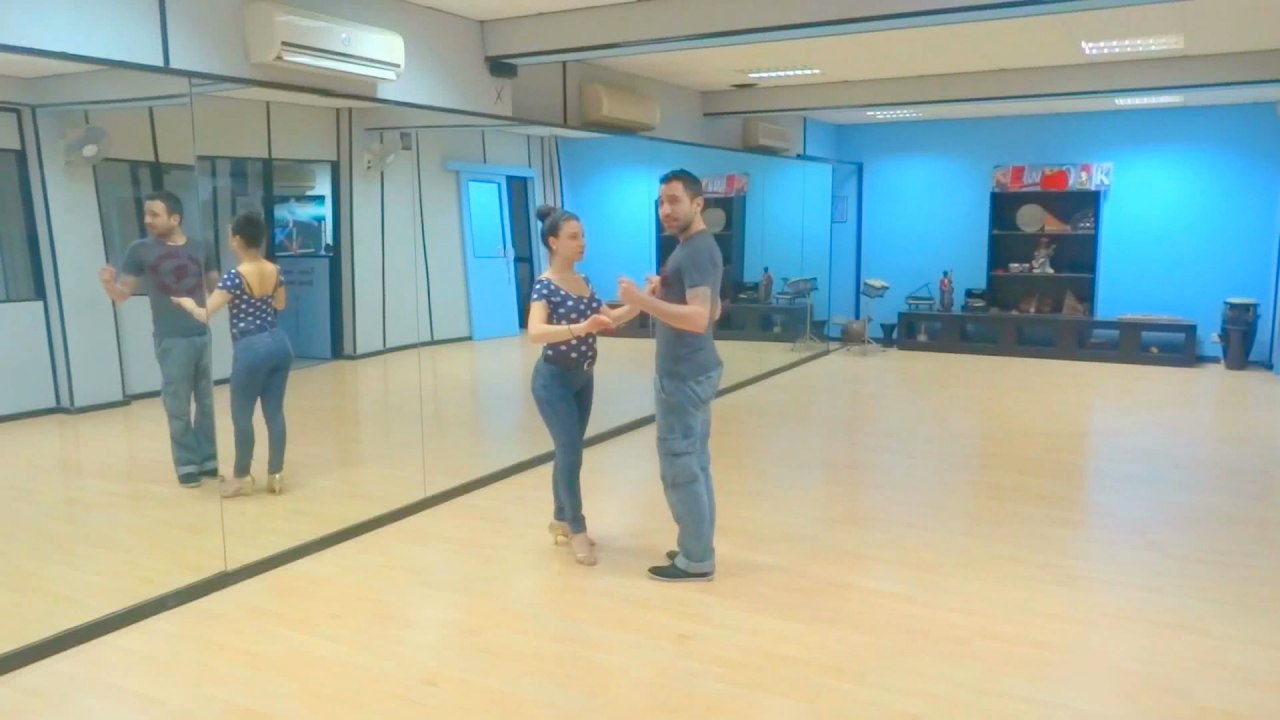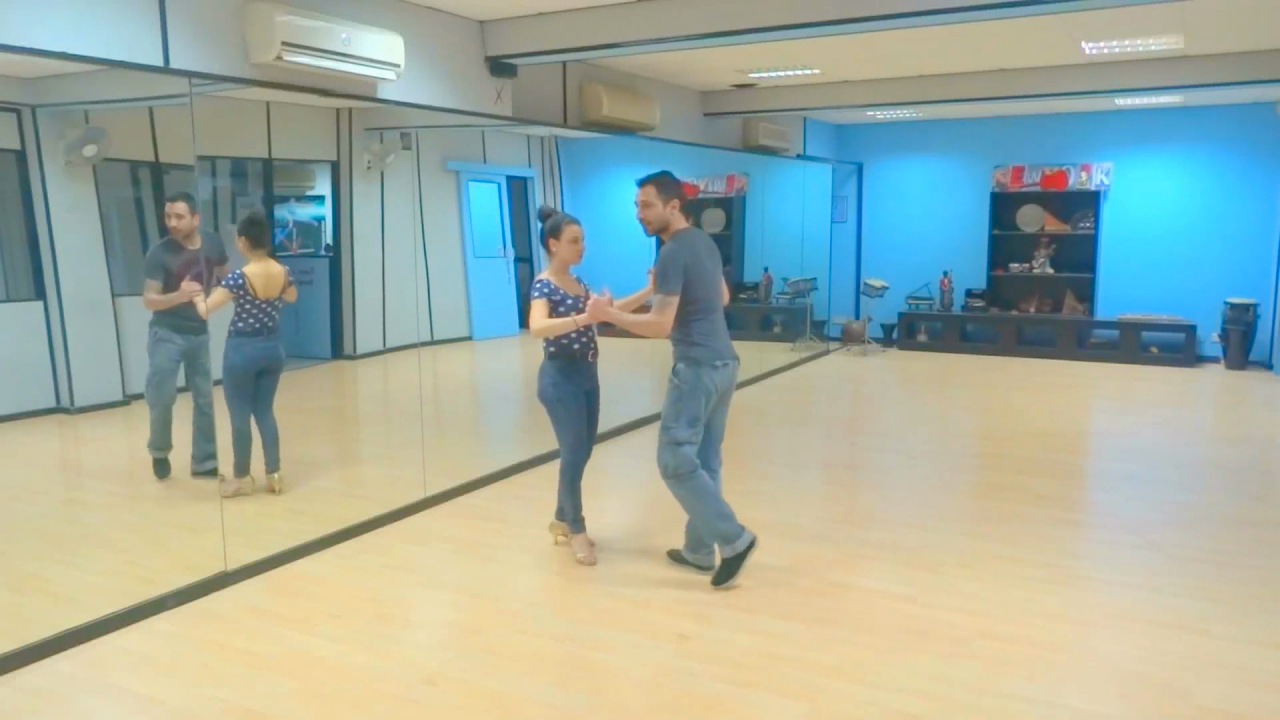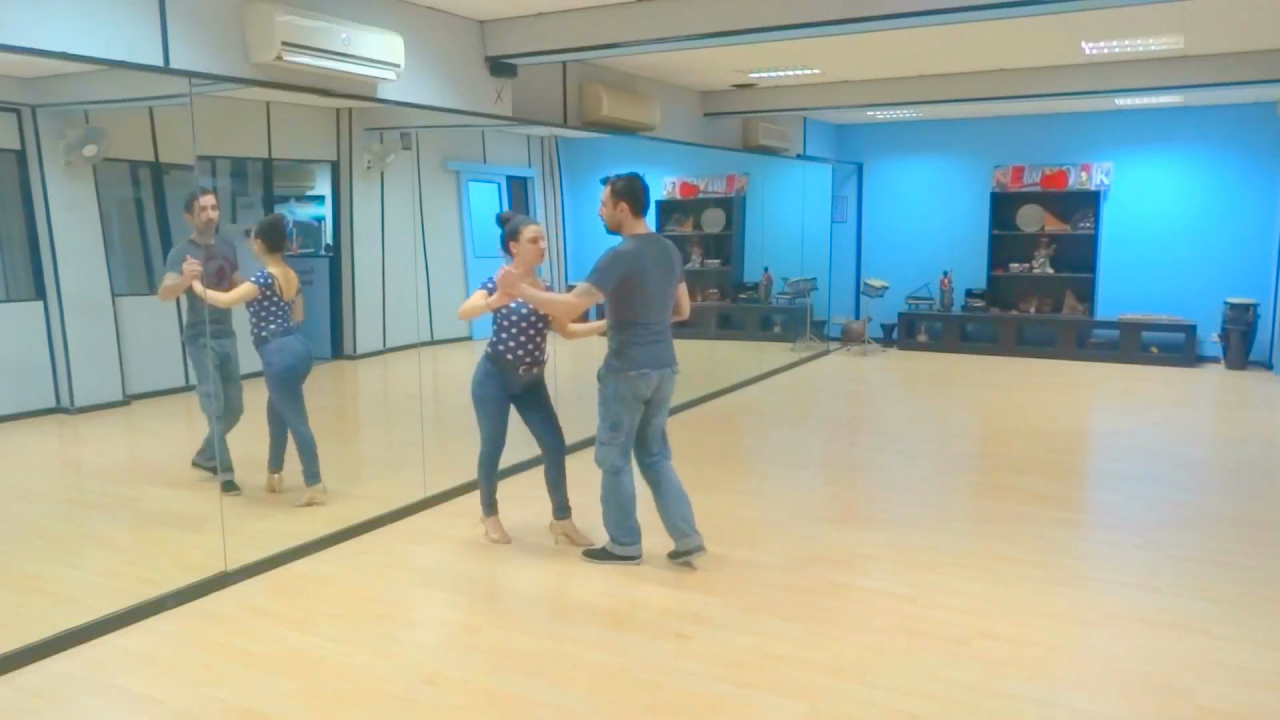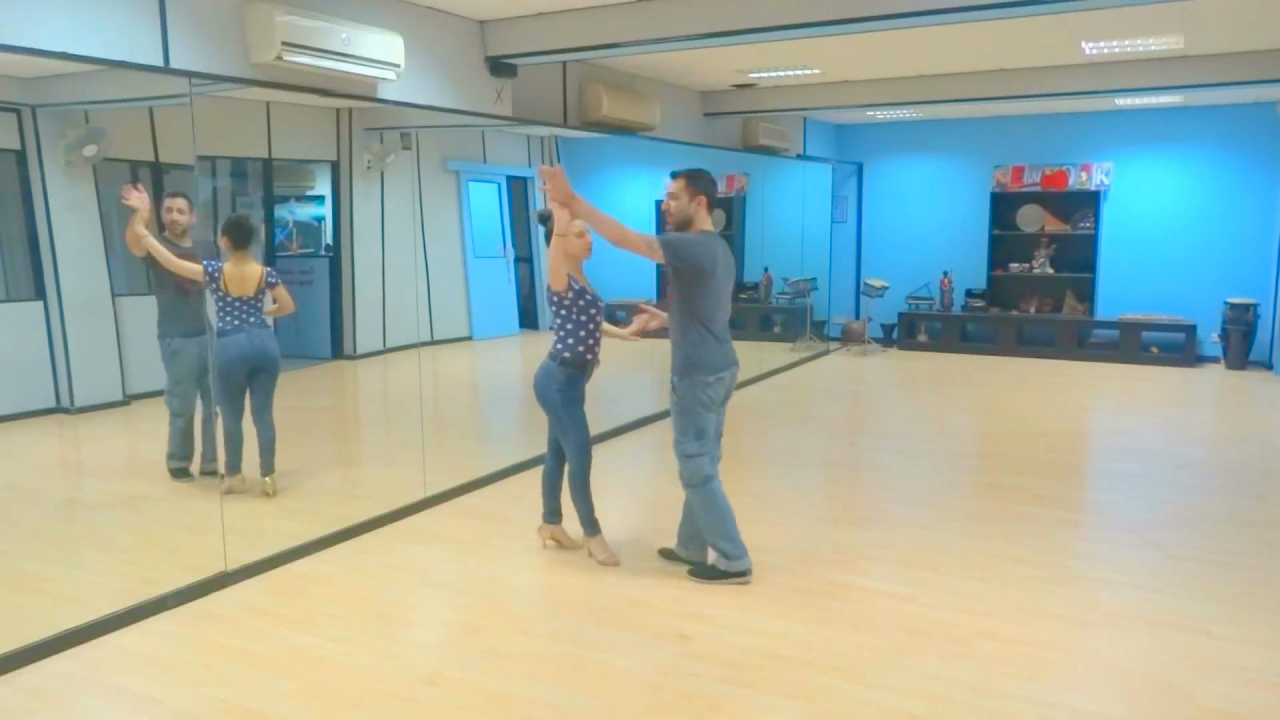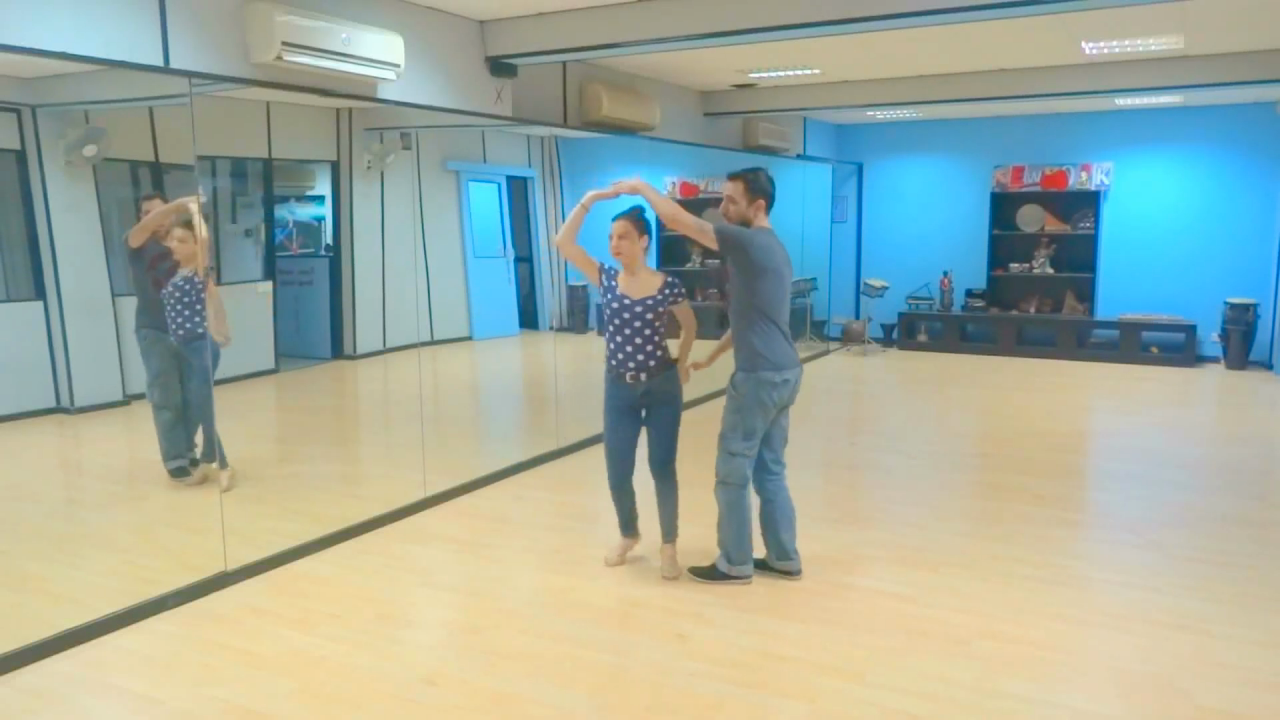
dt=1s
person 1, frame 1
left shoulder: (698, 250)
right shoulder: (691, 247)
left elbow: (698, 318)
right elbow: (714, 310)
left wrist: (643, 301)
right wrist: (663, 291)
left hip: (684, 375)
right hip: (692, 371)
left knee: (679, 467)
right knee: (694, 464)
left ankle: (696, 561)
right ankle: (697, 548)
person 1, frame 2
left shoulder: (672, 253)
right shoulder: (703, 242)
left elbow: (660, 325)
left wrist: (608, 314)
left hip: (697, 367)
right hip: (724, 362)
left knee: (676, 461)
right knee: (705, 460)
left ankle: (732, 539)
right ankle: (699, 550)
person 1, frame 3
left shoulder: (621, 257)
right shoulder: (669, 251)
left elbow: (571, 307)
right elbow: (682, 310)
left wrist: (520, 289)
left hip: (627, 372)
right hip: (663, 369)
left knee: (615, 460)
right knee: (655, 457)
left ankle: (624, 545)
right ankle: (687, 538)
person 1, frame 4
left shoulder: (692, 247)
right shoulder: (718, 249)
left elbow: (624, 238)
left wrist: (572, 200)
right wrist: (666, 320)
left hip: (698, 375)
right hip: (720, 369)
left knee: (697, 472)
right knee: (702, 465)
left ankle: (733, 559)
right ankle: (692, 547)
person 1, frame 5
left shoulder: (748, 243)
right shoulder: (771, 248)
left elbow: (678, 220)
left wrist: (642, 187)
right wrist: (711, 355)
left hip: (760, 377)
right hip: (784, 372)
left knee: (733, 473)
right knee: (769, 469)
left ankle: (734, 564)
right ankle: (783, 556)
person 2, frame 1
left shoulder: (583, 281)
right shoulder: (545, 285)
left elbow: (610, 319)
right elbow: (535, 332)
right wrist: (580, 328)
left hip: (583, 377)
right hip: (554, 379)
left knee: (569, 451)
right knee: (570, 453)
left ankle: (561, 520)
right ankle: (576, 529)
person 2, frame 2
left shoulder: (577, 282)
right shoulder: (543, 286)
left elbow: (611, 310)
right elbow: (537, 328)
left wrist: (649, 291)
right wrist: (582, 318)
left hip: (587, 375)
right hip: (560, 377)
left knee: (582, 452)
right knee: (574, 454)
left ankle: (562, 521)
right ankle: (576, 531)
person 2, frame 3
left shoulder: (545, 289)
right shoulder: (497, 283)
left elbow: (566, 330)
right elbow: (464, 312)
left wrist: (605, 324)
right wrist: (495, 302)
left hip: (531, 380)
right hip: (495, 377)
left knee: (555, 446)
right knee: (493, 447)
left ankle: (562, 520)
right ankle: (489, 515)
person 2, frame 4
left shoulder: (580, 282)
right shoulder: (561, 282)
right elbow: (554, 260)
left wrist: (621, 333)
right wrist: (560, 225)
left hip: (571, 379)
right hip: (558, 380)
left knee: (559, 454)
right knee: (581, 456)
left ankle: (551, 524)
right ankle: (592, 535)
person 2, frame 5
left shoulder: (668, 285)
right shoulder: (606, 278)
left elbow: (689, 324)
right elbow: (563, 242)
left wrist: (681, 361)
right wrist: (589, 201)
left hip: (662, 387)
right hip: (620, 388)
left knee: (663, 467)
right knee: (619, 471)
left ankle: (668, 545)
right ankle: (628, 534)
person 3, frame 1
left shoulder: (203, 248)
right shoulder: (140, 250)
left elbow: (215, 288)
right elbow: (123, 294)
right wrist: (108, 284)
left hip: (202, 335)
right hip: (171, 339)
left knee: (205, 401)
right knee: (178, 405)
left ankle: (207, 460)
right ankle: (186, 465)
person 3, frame 2
left shoulder: (213, 244)
right shoulder: (159, 253)
left elbow: (225, 277)
right elbow: (149, 300)
right wrist: (179, 295)
left hip: (199, 334)
right hip: (166, 334)
left knee: (204, 400)
right knee: (161, 397)
left ankle: (204, 461)
right ankle: (159, 452)
person 3, frame 3
left shoulder: (227, 247)
right shoulder: (181, 252)
right elbow: (164, 294)
right wrist: (185, 279)
left hip: (227, 336)
right hip: (201, 339)
left knee: (233, 408)
right knee: (216, 408)
left ankle: (205, 456)
right ankle: (225, 473)
person 3, frame 4
left shoulder: (206, 248)
right elbow: (132, 241)
right wrist: (142, 214)
left hip: (205, 334)
right hip: (176, 339)
left knee: (212, 403)
right knee: (182, 405)
left ankle: (209, 463)
right ankle: (177, 462)
person 3, frame 5
right shoulder: (137, 244)
right elbow: (147, 225)
right wrist: (180, 204)
right hip: (154, 333)
right knee: (166, 400)
left ankle: (186, 452)
right ankle: (175, 461)
person 4, frame 1
left shoulder: (234, 277)
right shoulder: (275, 271)
left elbow: (205, 315)
left wrist: (187, 303)
left hip: (251, 349)
right hip: (280, 344)
left knee: (241, 417)
right knee: (275, 412)
left ankle: (242, 477)
right ankle: (275, 474)
person 4, frame 2
left shoulder: (239, 277)
right shoulder: (283, 272)
left elbow: (205, 311)
right elbow: (292, 297)
left wrist: (197, 295)
left hip: (242, 351)
right hip: (272, 348)
left knee: (240, 415)
right knee: (265, 412)
left ankle: (242, 477)
right ankle: (274, 474)
person 4, frame 3
left shoulder: (264, 278)
right shoulder: (292, 276)
left elbow: (225, 301)
left wrist: (197, 286)
left hip: (280, 354)
right hip: (300, 348)
left knee: (296, 420)
right knee: (277, 411)
left ankle: (315, 486)
right ankle: (275, 474)
person 4, frame 4
left shoulder: (214, 271)
right shoulder: (265, 274)
left elbow: (169, 262)
right elbow: (288, 306)
left wrist: (141, 228)
left hip: (232, 347)
right hip: (265, 344)
left knee: (231, 414)
right knee: (263, 413)
left ankle: (234, 475)
right ankle: (267, 477)
person 4, frame 5
left shoulder: (198, 270)
right shoulder: (183, 272)
left elbow: (204, 239)
left wrist: (193, 211)
right wrist: (220, 330)
left hip: (200, 348)
right hip: (188, 348)
left knee: (201, 410)
right knee: (197, 408)
left ankle: (221, 465)
right ankle: (209, 462)
